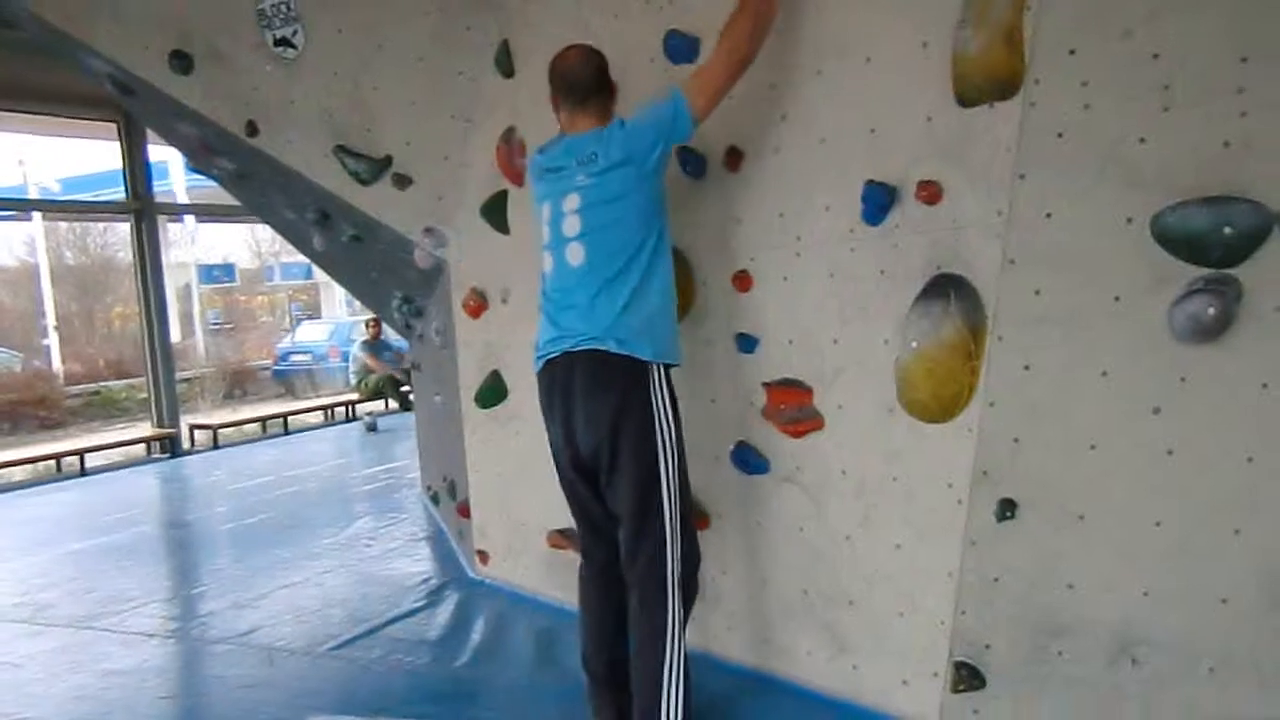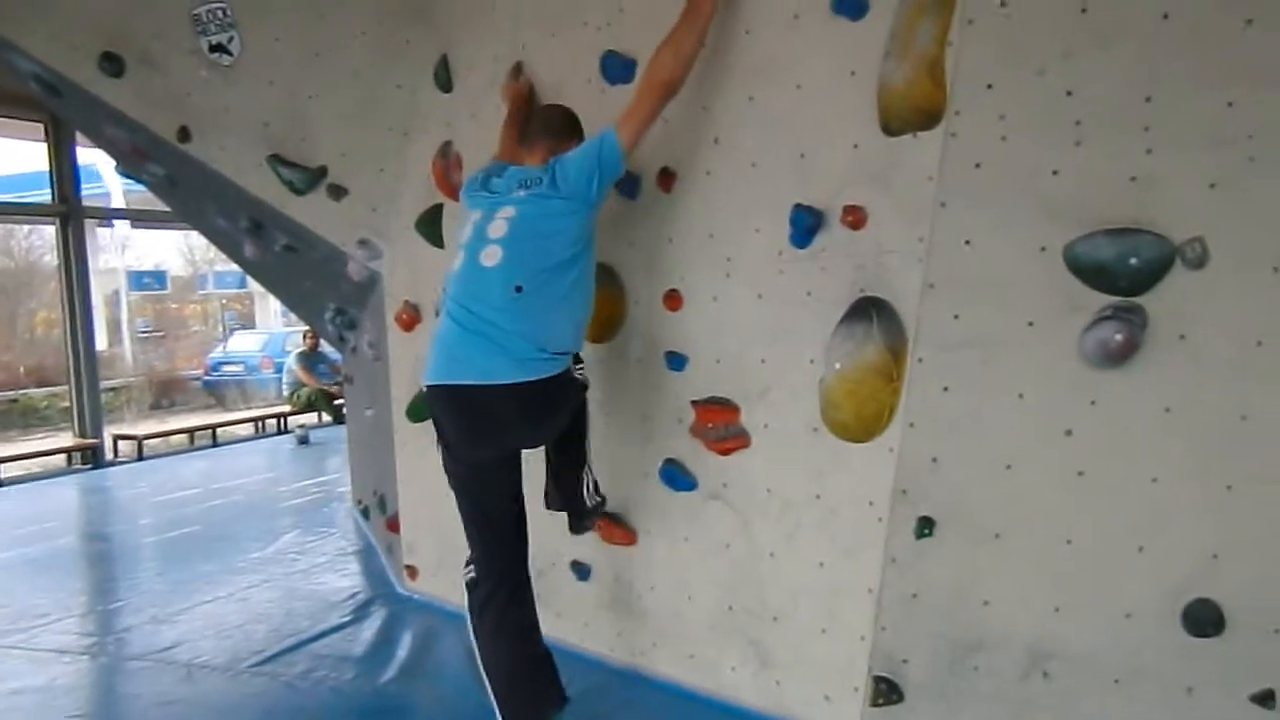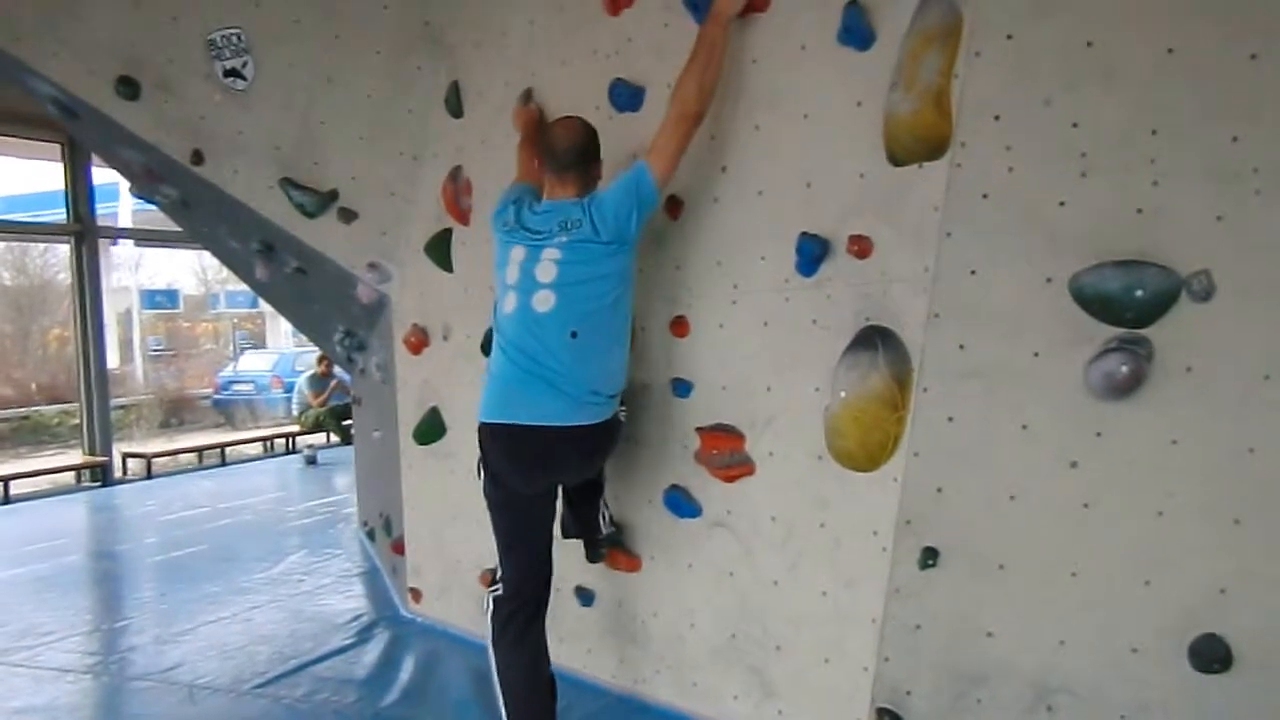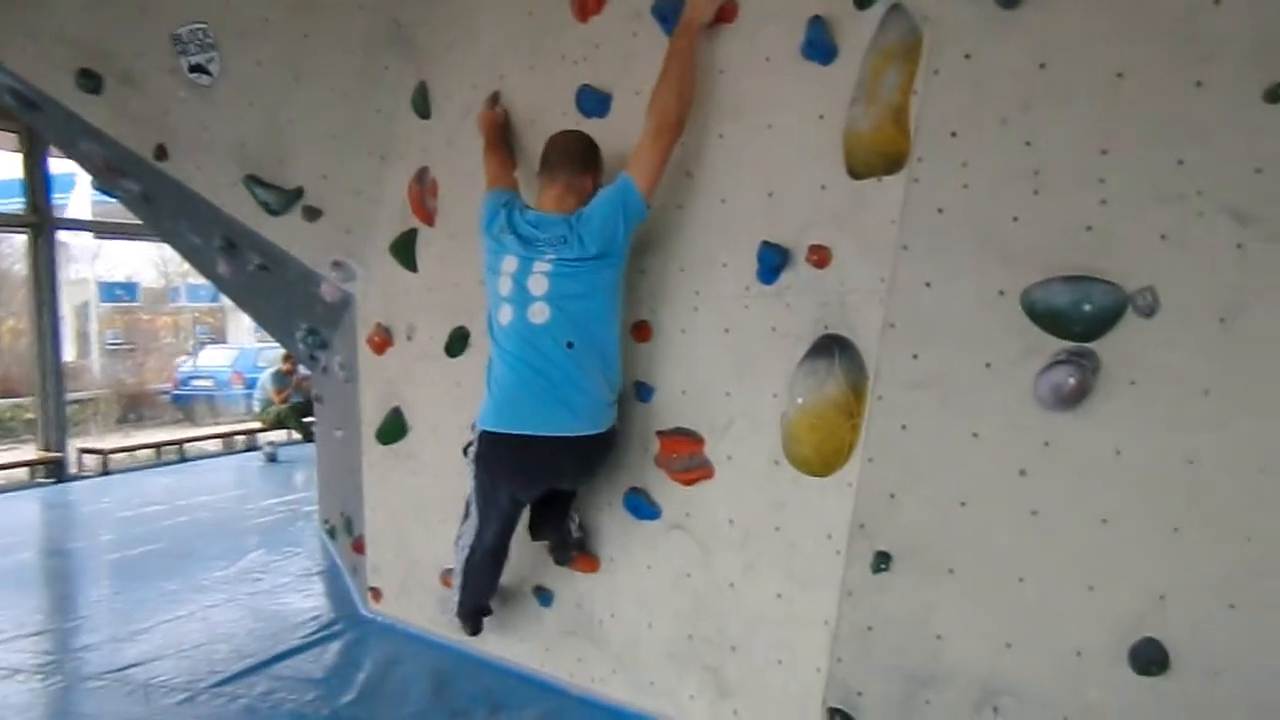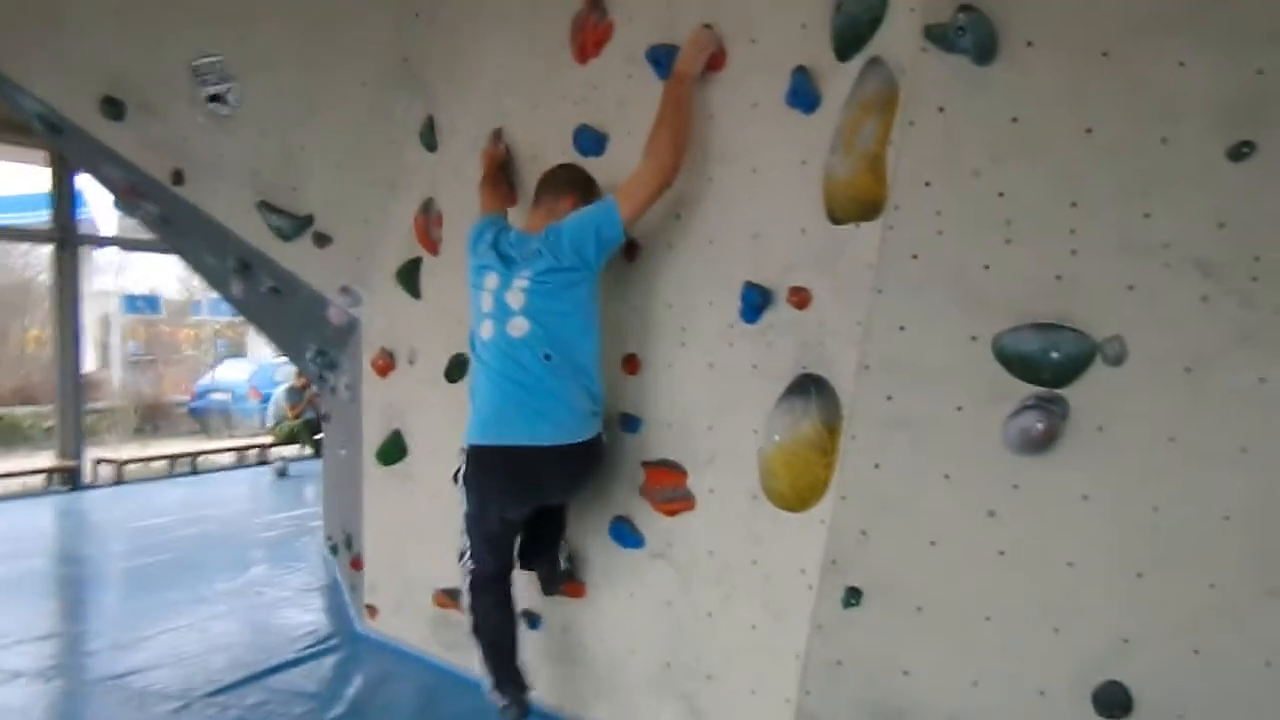
dt=1s
person 1, frame 1
left shoulder: (543, 165)
right shoulder: (633, 142)
left wrist: (568, 94)
left hip: (558, 381)
right hip: (624, 373)
left knee: (602, 548)
right knee: (660, 558)
person 1, frame 2
left shoulder: (482, 189)
right shoulder: (575, 178)
left elbow: (510, 156)
right elbow: (659, 85)
left wrist: (516, 109)
left hip: (453, 397)
right hip: (533, 393)
left knee: (494, 570)
right ankle: (577, 499)
person 1, frame 3
left shoulder: (510, 220)
right shoulder: (613, 217)
left elbow: (528, 169)
right elbow: (685, 116)
left wrist: (527, 131)
left hip: (506, 435)
right hip: (583, 435)
left knee: (518, 595)
right ankle: (594, 529)
person 1, frame 4
left shoulder: (502, 226)
right shoulder: (600, 231)
left elbow: (498, 164)
right elbow: (663, 128)
left wrist: (493, 129)
left hip: (506, 440)
right hip: (584, 443)
left knee: (486, 529)
left ankle: (470, 609)
right ankle: (559, 530)
person 1, frame 5
left shoulder: (488, 248)
right shoulder: (574, 243)
left elbow: (494, 195)
right elbow: (659, 170)
left wrist: (494, 166)
right wrist: (683, 74)
left hip: (493, 455)
right hip: (571, 453)
left knee: (487, 568)
right ankle: (547, 557)
